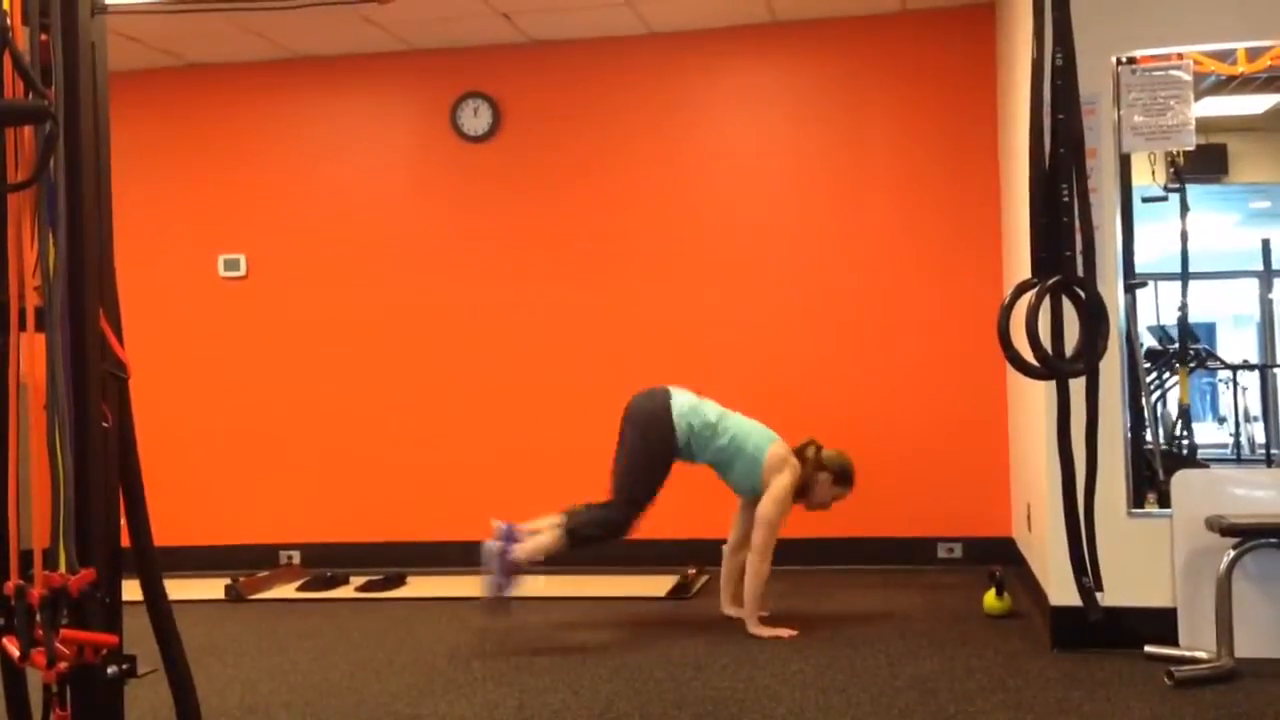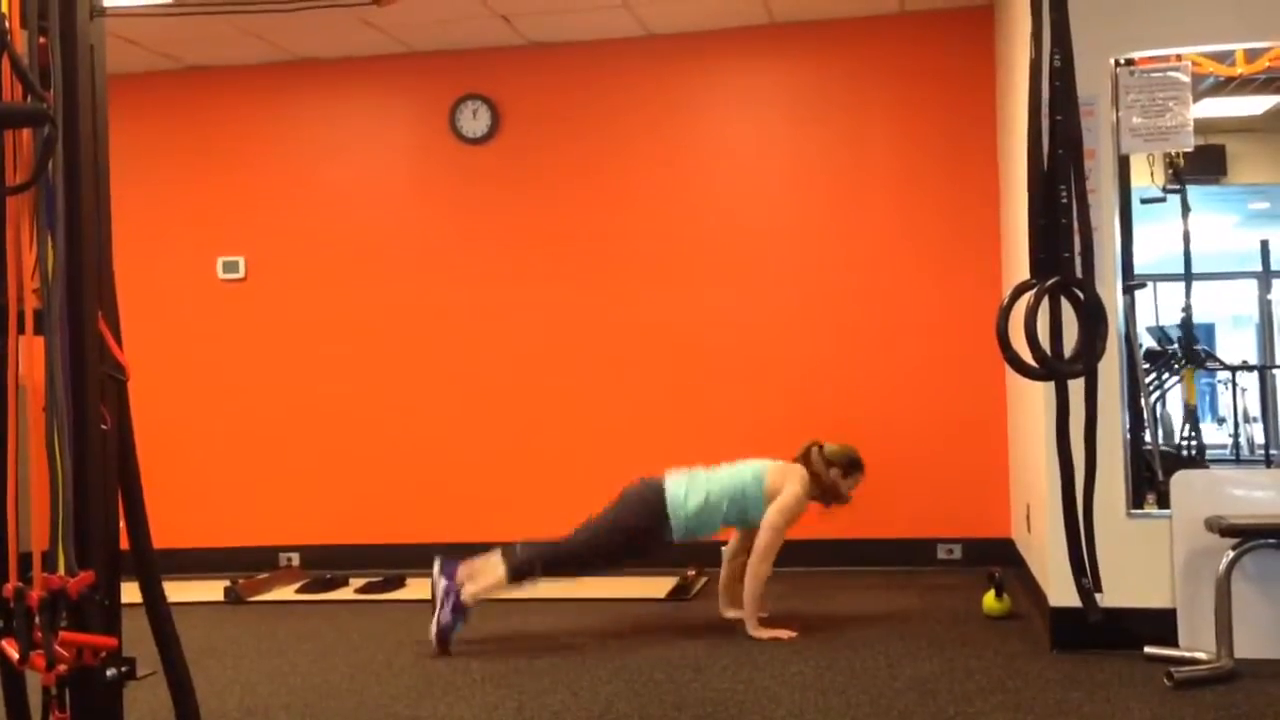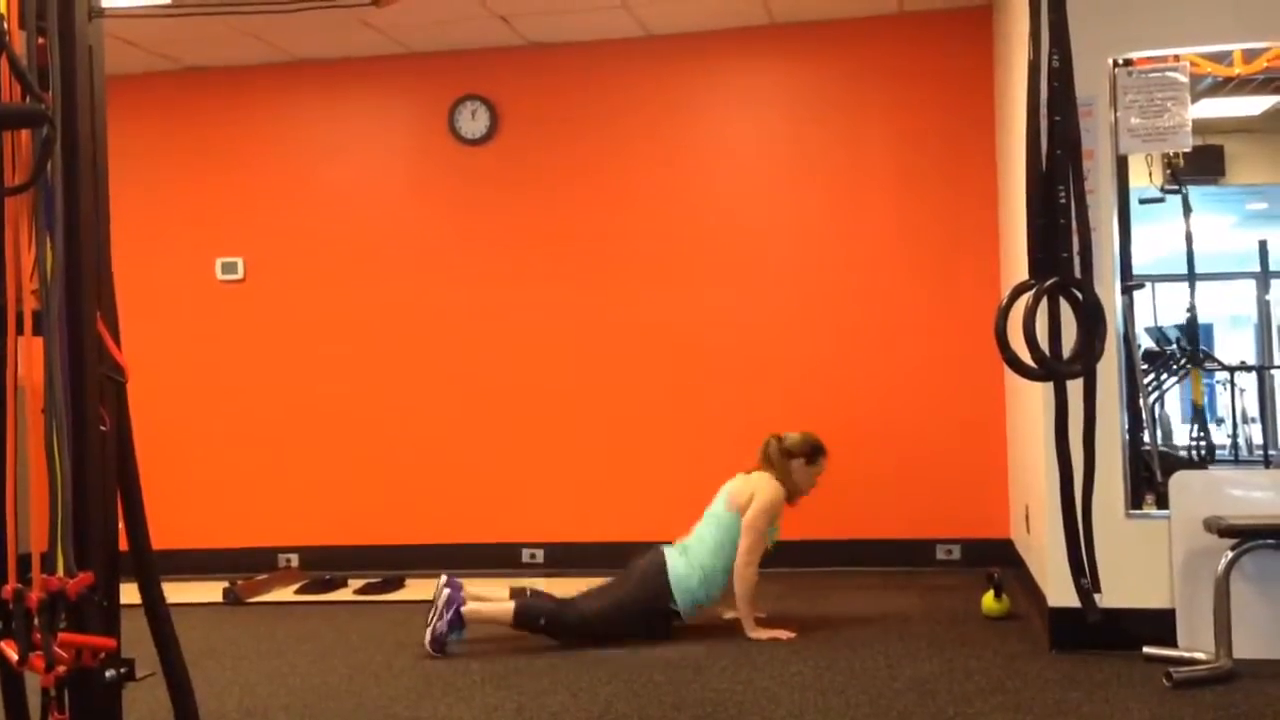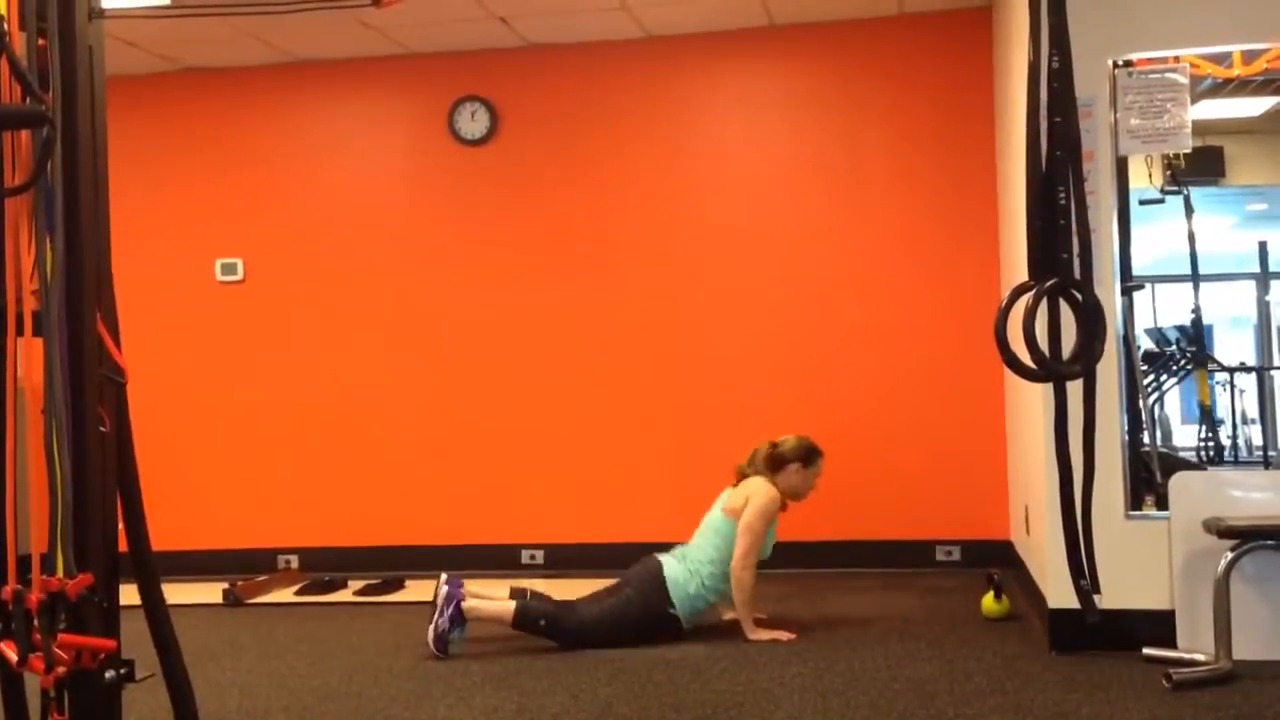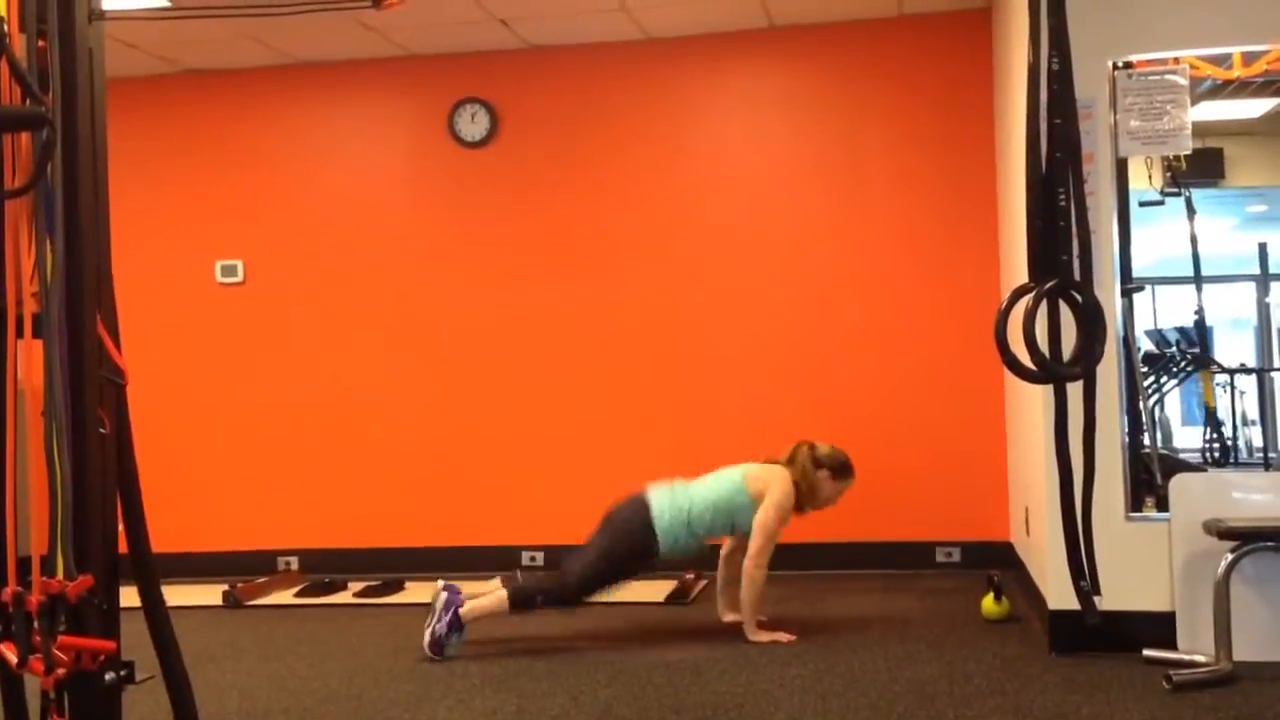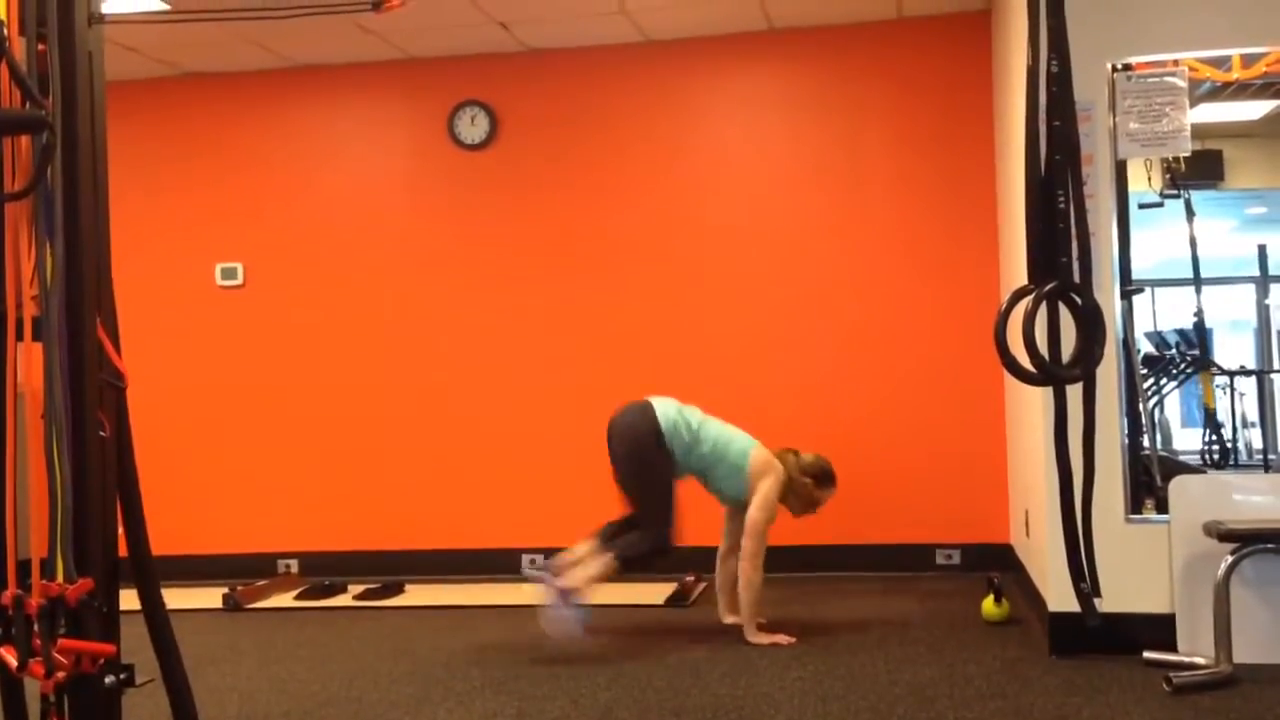
dt=0.2s
person 1, frame 1
left shoulder: (769, 476)
right shoulder: (787, 477)
left elbow: (738, 542)
right elbow: (759, 553)
left wrist: (729, 603)
right wrist: (753, 622)
left hip: (663, 411)
right hip: (665, 418)
left knee: (618, 510)
right knee: (619, 516)
left ankle: (514, 538)
right ankle: (512, 558)
person 1, frame 2
left shoulder: (782, 476)
right shoulder: (799, 487)
left elbow: (740, 542)
right elbow: (761, 559)
left wrist: (731, 605)
right wrist: (753, 624)
left hip: (661, 499)
right hip: (660, 515)
left knee: (571, 553)
right knee: (568, 556)
left ankle: (458, 575)
right ankle: (461, 597)
person 1, frame 3
left shoulder: (752, 482)
right shoulder: (771, 490)
right elbow: (745, 562)
left wrist: (730, 605)
right wrist: (751, 625)
left hip: (664, 574)
right hip: (664, 592)
left knee: (570, 611)
right knee: (570, 621)
left ankle: (461, 595)
right ankle: (461, 611)
person 1, frame 4
left shoulder: (750, 487)
right shoulder: (766, 494)
right elbow: (742, 565)
left wrist: (730, 607)
right wrist: (751, 627)
left hip: (662, 575)
right hip: (660, 597)
left knee: (568, 614)
right knee: (570, 627)
left ankle: (459, 593)
right ankle: (461, 609)
person 1, frame 5
left shoulder: (769, 480)
right shoulder: (783, 489)
left elbow: (732, 553)
right elbow: (754, 562)
left wrist: (730, 610)
right wrist: (752, 628)
left hip: (645, 510)
right hip: (645, 525)
left knee: (563, 581)
right knee: (565, 589)
left ankle: (455, 596)
right ankle: (458, 611)
person 1, frame 6
left shoulder: (749, 480)
right shoulder: (773, 481)
left elbow: (729, 548)
right elbow: (750, 560)
left wrist: (727, 611)
right wrist: (752, 630)
left hip: (641, 422)
right hip: (643, 429)
left knee: (647, 520)
right knee: (654, 536)
left ankle: (560, 569)
right ankle: (569, 588)
